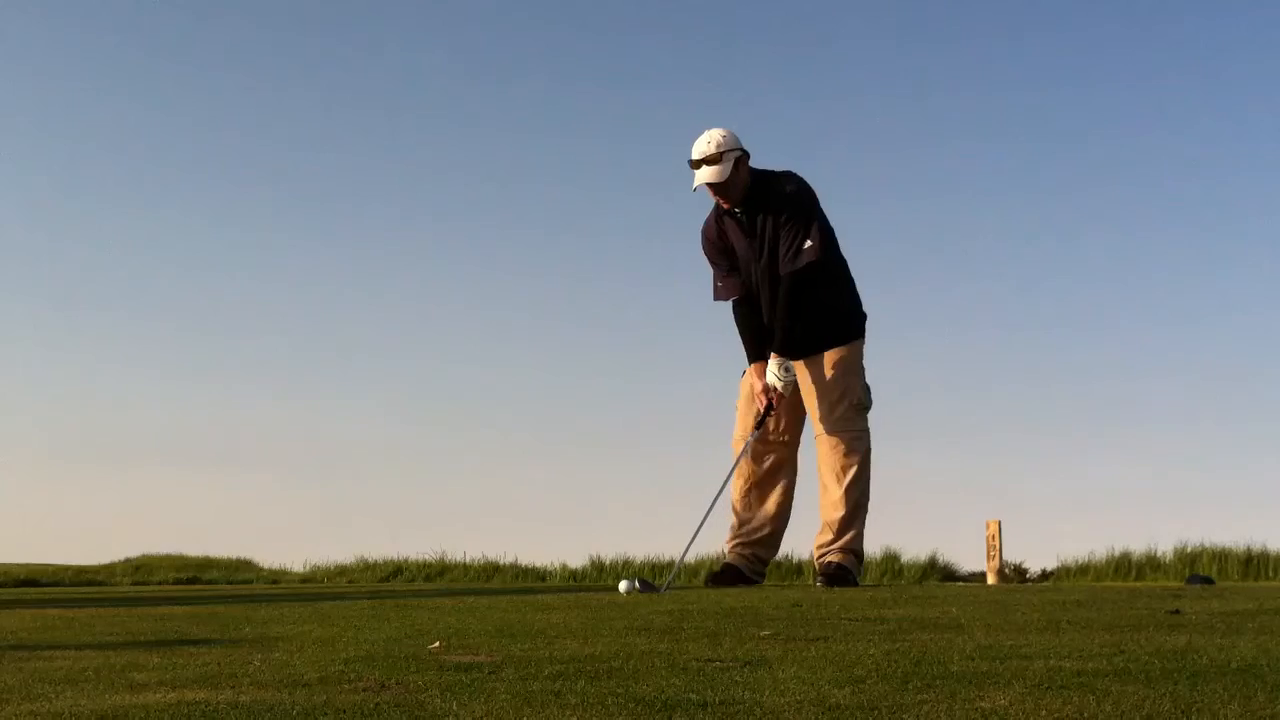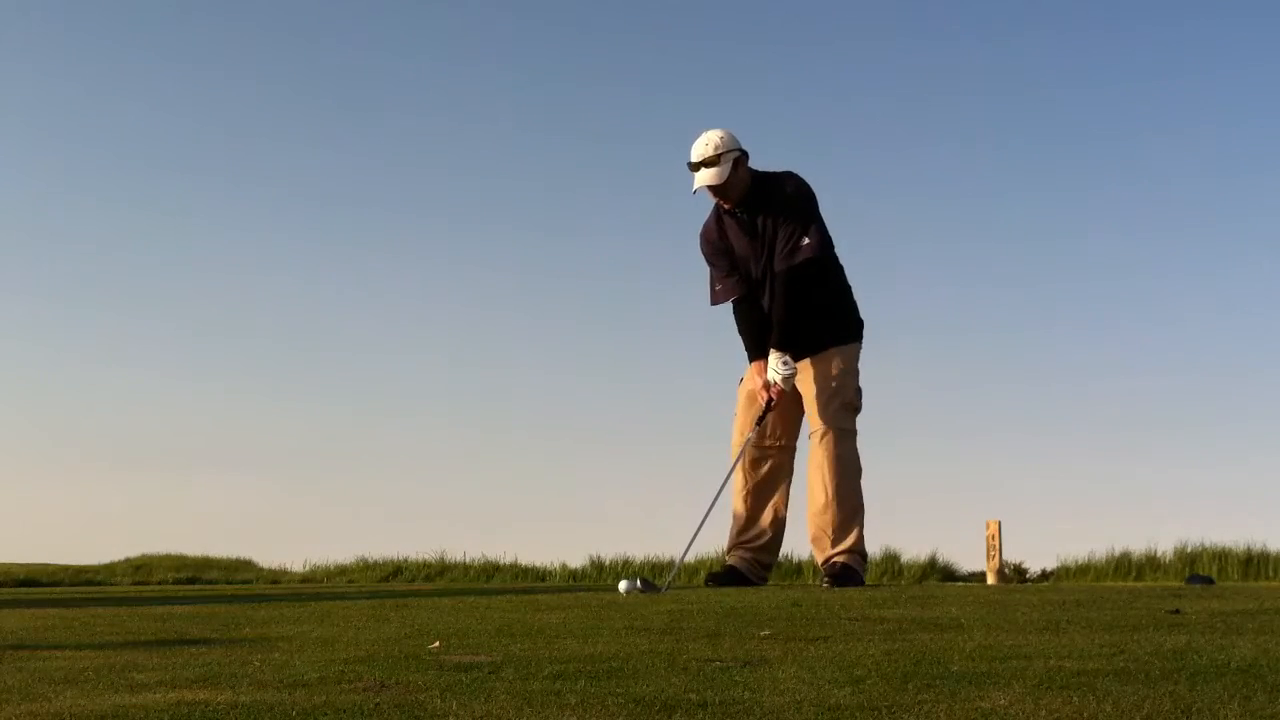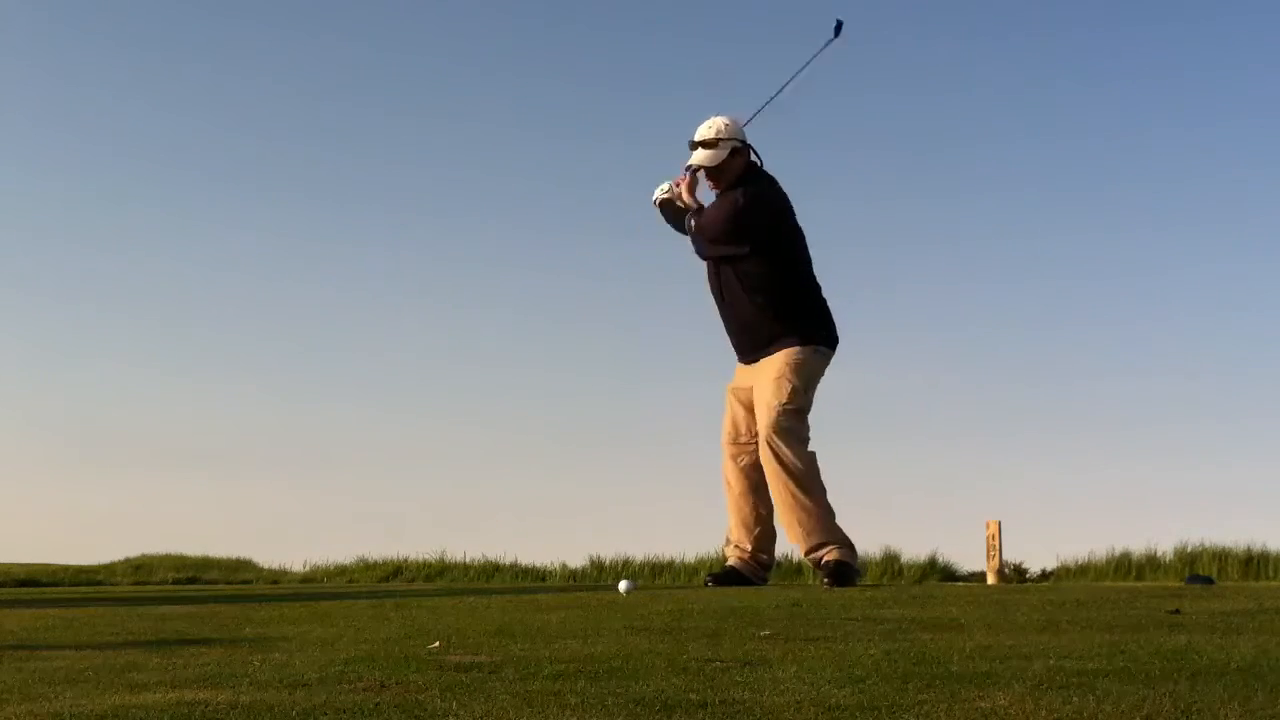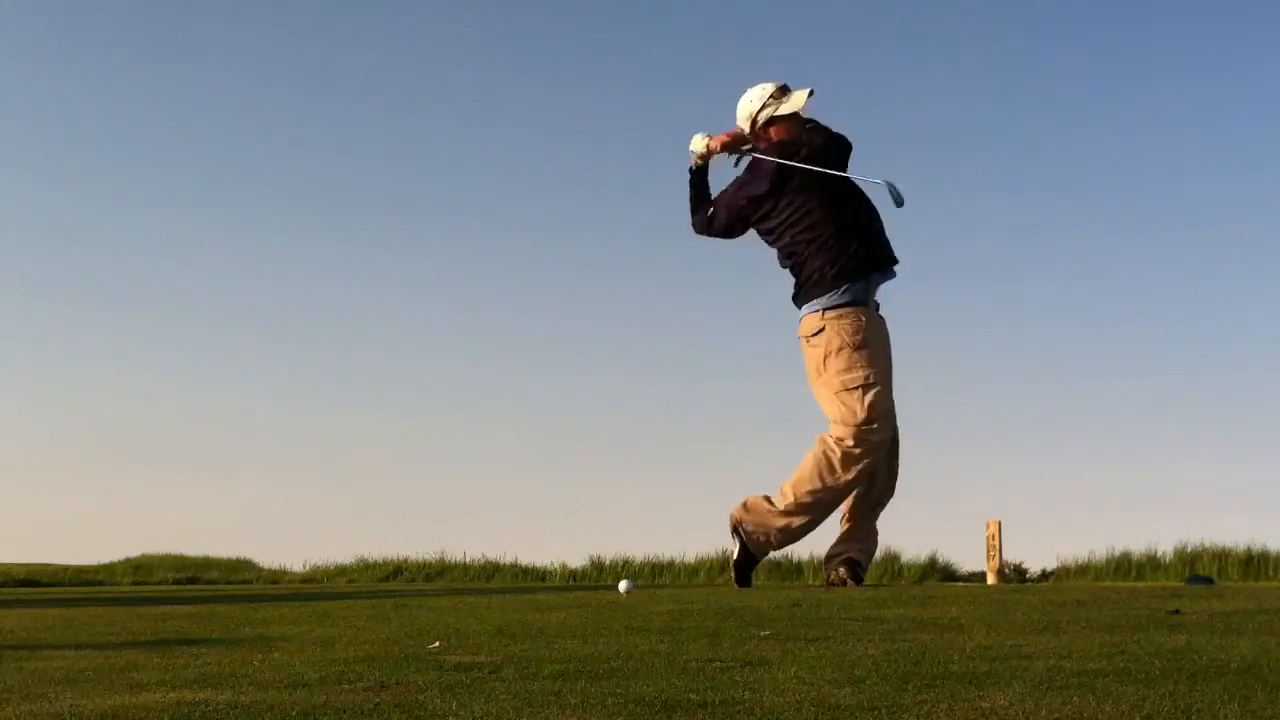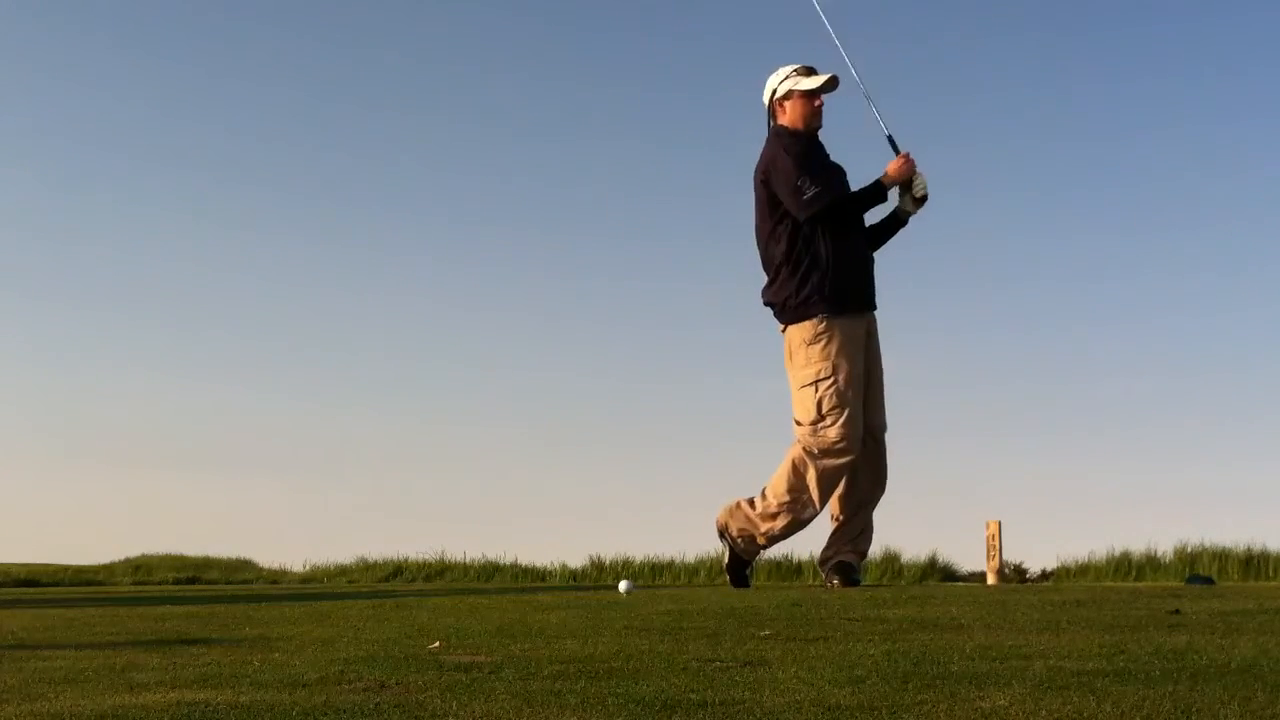
dt=1s
person 1, frame 1
left shoulder: (791, 194)
right shoulder: (715, 229)
left elbow: (798, 278)
right elbow: (741, 300)
left wrist: (780, 356)
right wrist: (757, 365)
left hip: (829, 335)
right hip: (769, 347)
left knee: (839, 437)
right knee: (758, 443)
left ankle: (838, 559)
right ankle: (746, 558)
person 1, frame 2
left shoulder: (790, 193)
right shoulder: (714, 231)
left elbow: (795, 275)
right elbow: (742, 299)
left wrist: (780, 350)
right wrist: (758, 360)
left hip: (827, 338)
right hip: (766, 349)
left knee: (830, 435)
right knee: (756, 444)
left ankle: (842, 558)
right ankle: (749, 559)
person 1, frame 3
left shoulder: (753, 202)
right shoulder: (734, 197)
left elbow: (704, 236)
right elbow: (707, 238)
left wrist: (684, 208)
right wrist: (679, 202)
left hip: (796, 342)
right hip: (755, 350)
left knee: (777, 434)
right knee: (740, 447)
left ankle: (832, 553)
right ankle: (748, 558)
person 1, frame 4
left shoulder: (749, 185)
right shoulder: (812, 154)
left elbow: (705, 222)
left wrist: (699, 164)
right wrist: (743, 142)
left hip: (840, 313)
right hip: (841, 314)
left knee: (879, 440)
right knee: (857, 434)
left ankle: (850, 556)
right ankle: (758, 527)
person 1, frame 5
left shoulder: (820, 163)
right shoulder: (783, 154)
right elbow: (822, 212)
left wrist: (902, 210)
right wrist: (885, 181)
left hip: (854, 314)
right hip: (817, 317)
left knee: (868, 443)
right knee: (829, 439)
left ankle: (844, 558)
right ankle: (744, 531)
